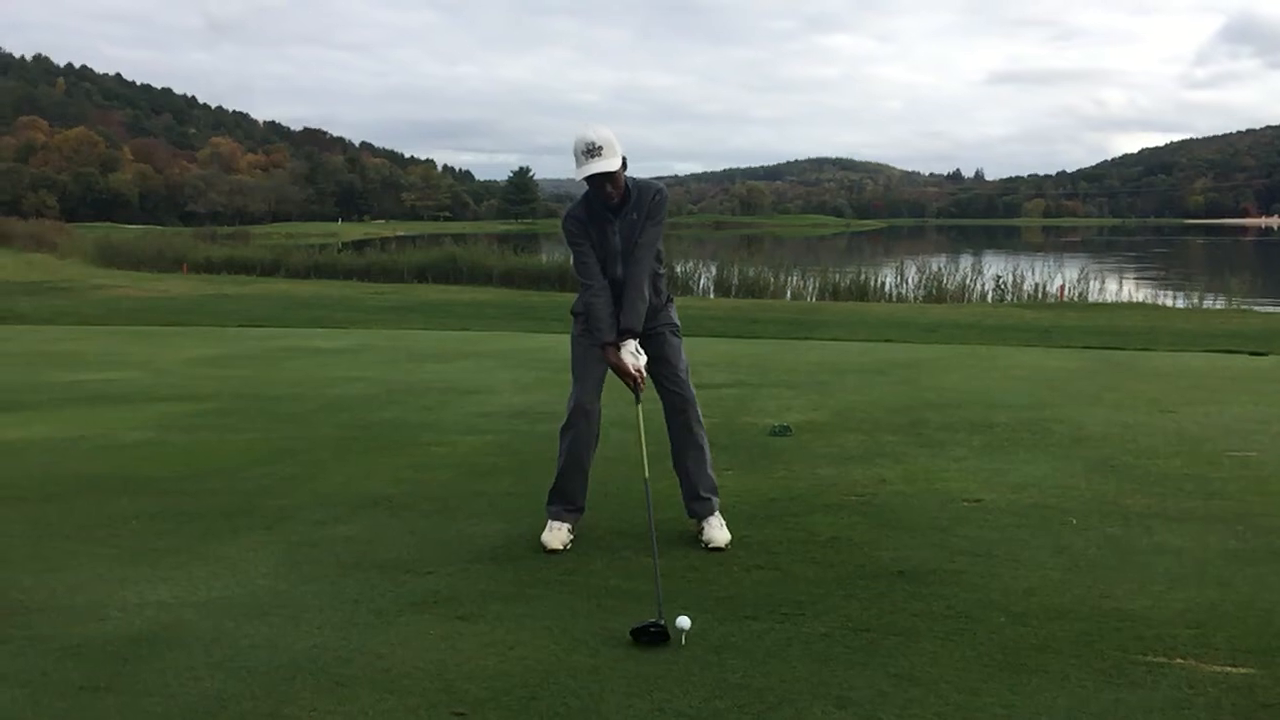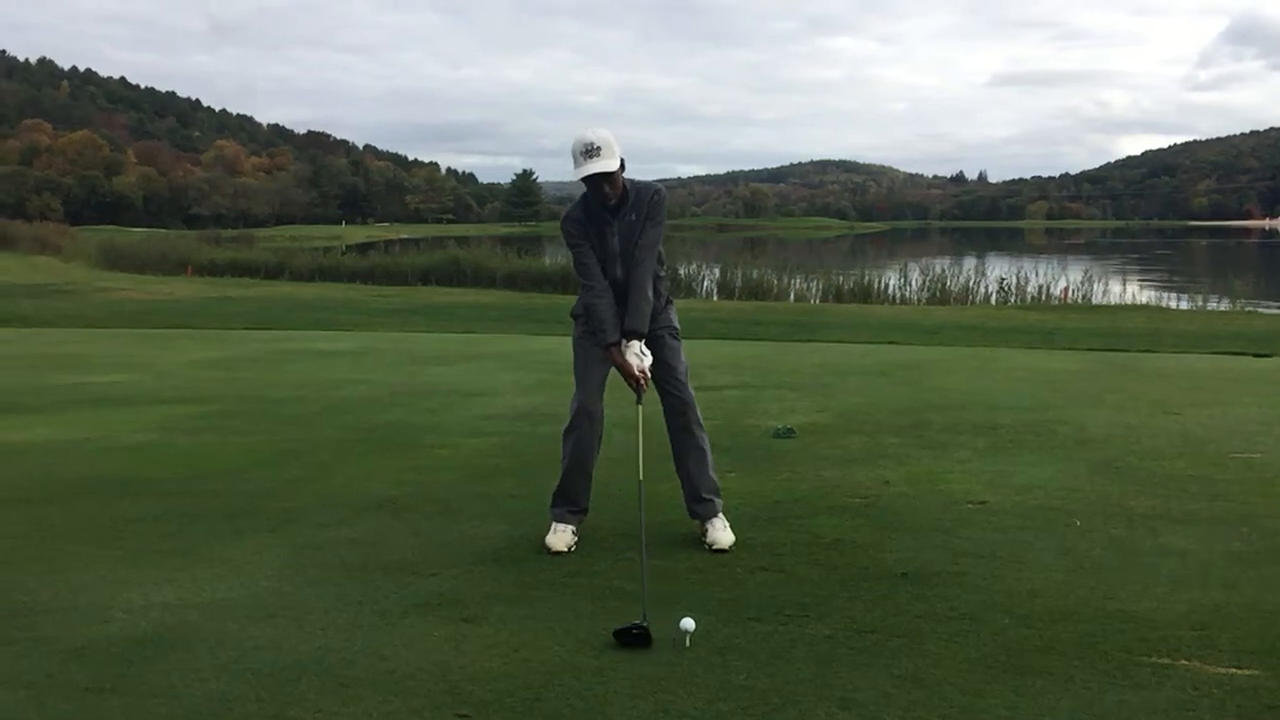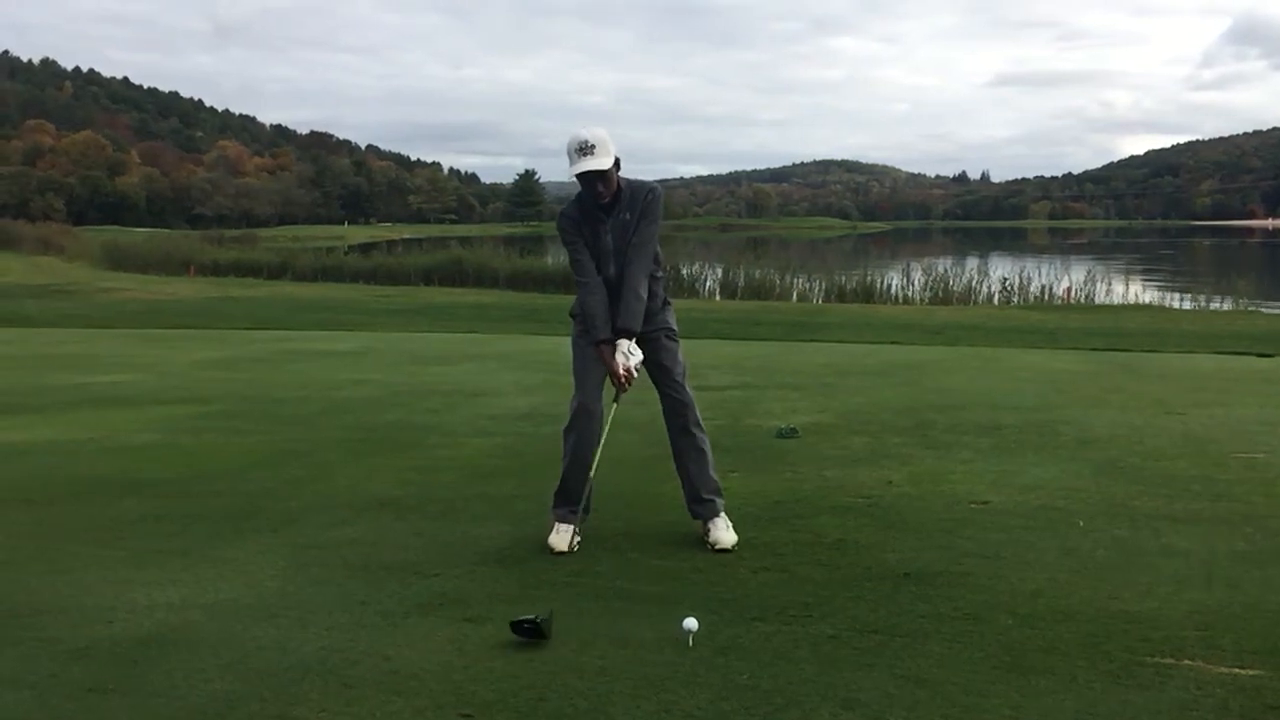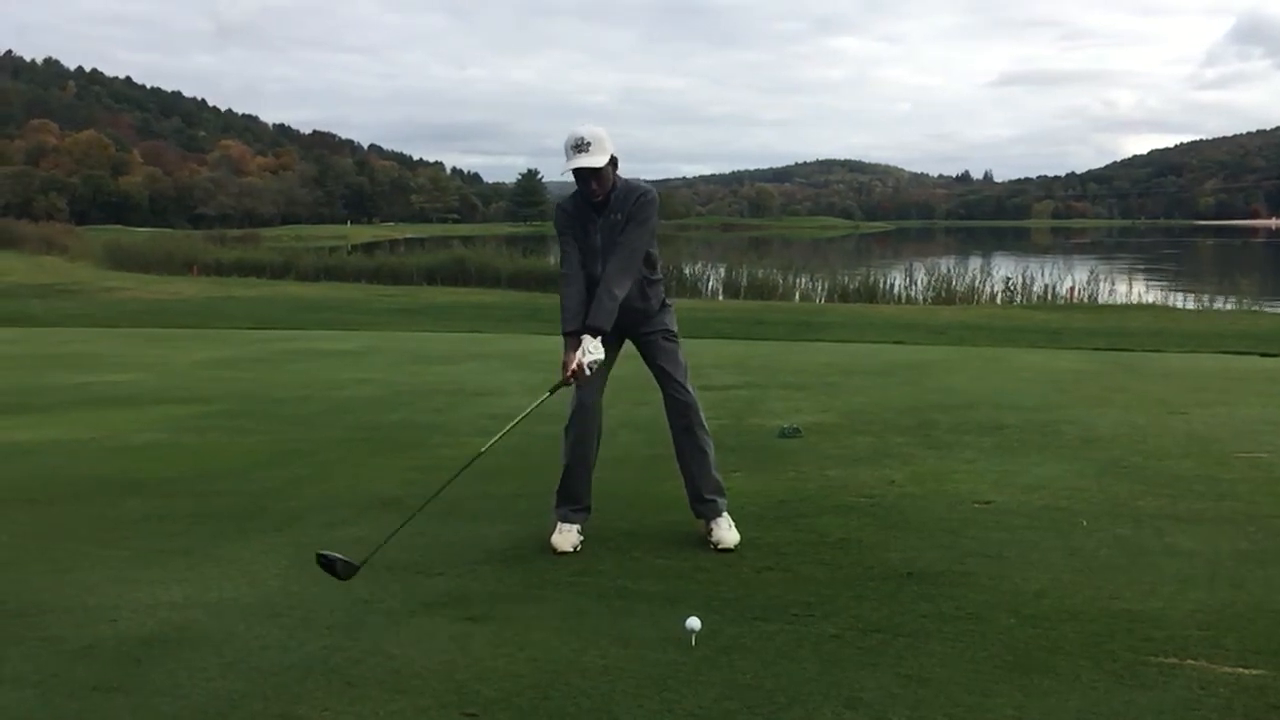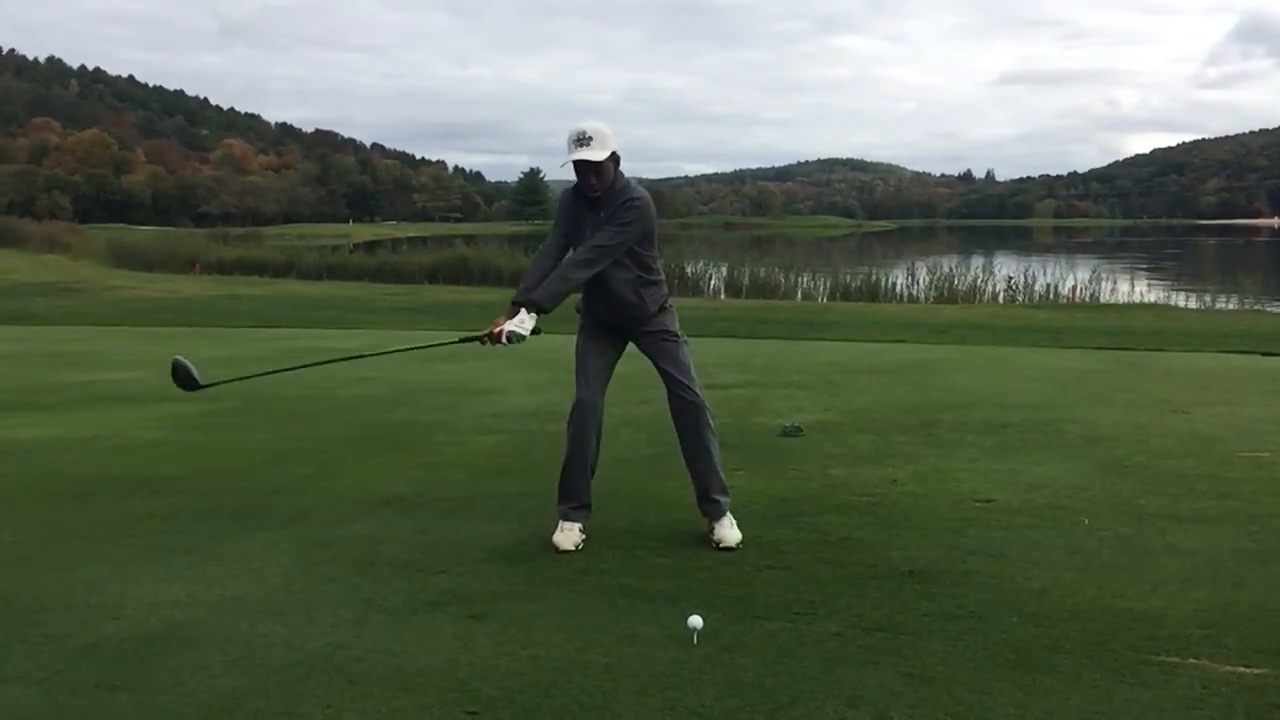
dt=1s
person 1, frame 1
left shoulder: (653, 196)
right shoulder: (577, 219)
left elbow: (642, 268)
right elbow: (594, 285)
left wrist: (631, 339)
right wrist: (611, 351)
left hip: (652, 311)
right hip: (596, 316)
left knee: (683, 401)
right knee: (582, 405)
left ankle: (706, 509)
right ankle: (562, 512)
person 1, frame 2
left shoulder: (652, 197)
right shoulder: (575, 220)
left elbow: (643, 269)
right elbow: (595, 286)
left wrist: (635, 340)
right wrist: (616, 352)
left hip: (652, 312)
right hip: (597, 317)
left knee: (682, 403)
right knee: (585, 407)
left ankle: (709, 511)
right ankle: (566, 514)
person 1, frame 3
left shoulder: (647, 196)
right shoulder: (571, 217)
left elbow: (638, 267)
right elbow: (588, 282)
left wrist: (627, 339)
right wrist: (606, 350)
left hip: (648, 310)
right hip: (594, 316)
left knee: (680, 402)
right knee: (585, 406)
left ankle: (711, 510)
right ankle: (568, 514)
person 1, frame 4
left shoulder: (642, 198)
right shoulder: (567, 211)
left elbow: (621, 269)
right elbow: (571, 275)
left wrist: (594, 335)
right wrist: (572, 339)
left hip: (648, 311)
right hip: (590, 317)
left knee: (682, 400)
right knee: (585, 404)
left ankle: (713, 509)
right ankle: (571, 514)
person 1, frame 5
left shoulder: (636, 202)
right shoulder: (570, 201)
left elbow: (586, 261)
right elbow: (550, 255)
left wrist: (532, 312)
right wrist: (516, 308)
left hip: (650, 313)
right hip: (599, 317)
left knee: (689, 399)
right knee: (586, 404)
left ankle: (718, 510)
right ankle: (573, 513)
